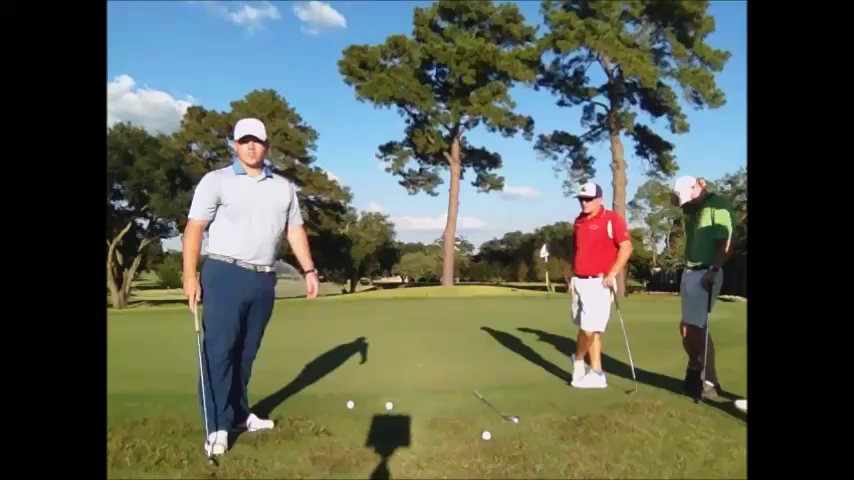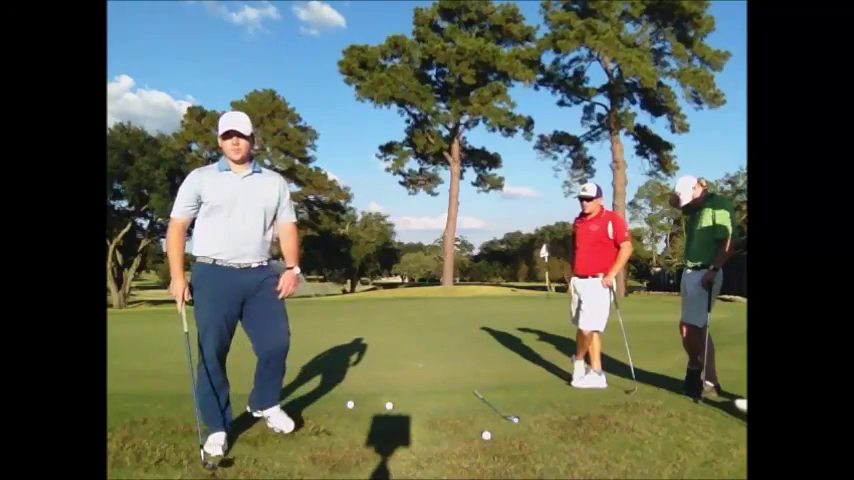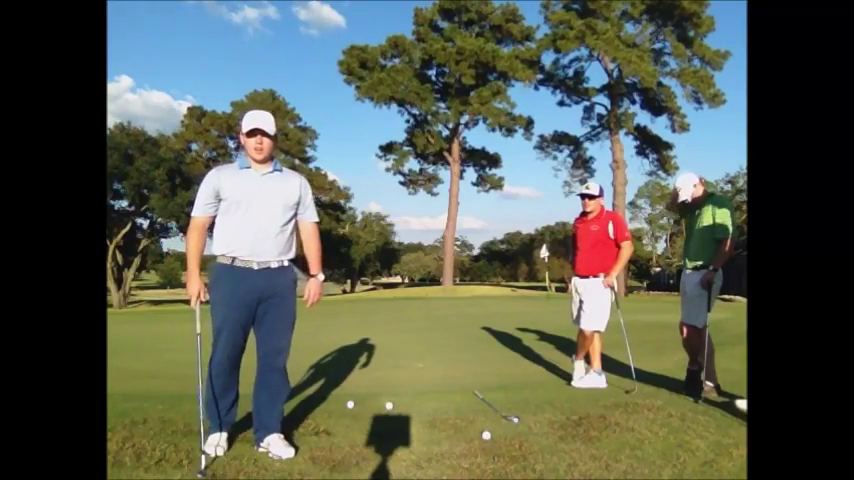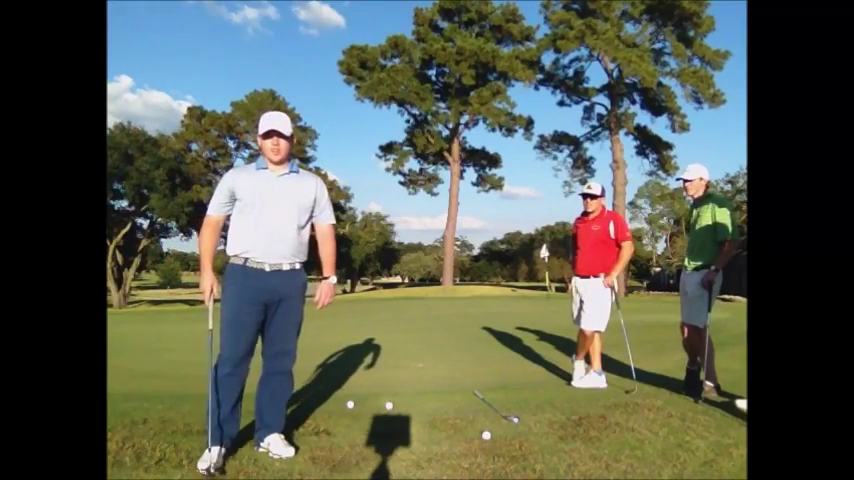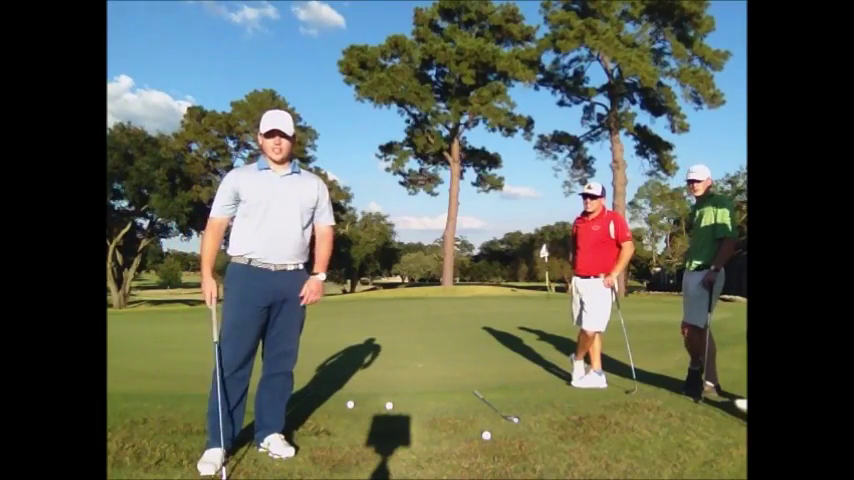
dt=0.5s
person 1, frame 1
left shoulder: (284, 187)
right shoulder: (216, 181)
left elbow: (295, 230)
right elbow: (194, 228)
left wrist: (309, 270)
right wrist: (190, 275)
left hip: (263, 278)
right hip: (224, 273)
left knee: (246, 351)
right knee: (220, 349)
left ankle: (238, 412)
right ankle: (218, 426)
person 1, frame 2
left shoulder: (275, 182)
right shoulder: (199, 179)
left elbow: (287, 227)
right elbow: (177, 227)
left wrist: (292, 268)
right wrist: (177, 276)
left hip: (260, 275)
right hip: (213, 275)
left knee: (276, 342)
right knee: (212, 353)
left ankle: (265, 402)
right ankle: (217, 427)
person 1, frame 3
left shoulder: (296, 182)
right shoulder: (220, 177)
left elbow: (309, 229)
right elbow: (198, 226)
left wrist: (316, 275)
right wrist: (193, 274)
left hip: (279, 278)
right hip: (232, 275)
left knee: (274, 358)
right knee: (225, 355)
left ankle: (268, 432)
right ankle: (219, 428)
person 1, frame 4
left shoulder: (312, 183)
right shoulder: (236, 177)
left elbow: (325, 231)
right elbow: (212, 224)
left wrist: (329, 276)
right wrist: (206, 270)
left hip: (289, 280)
right hip: (244, 276)
left knee: (280, 359)
right knee: (232, 358)
left ankle: (270, 432)
right ankle: (218, 440)
person 1, frame 5
left shoulder: (313, 184)
right shoulder: (238, 178)
left elbow: (324, 231)
right elbow: (215, 226)
left wrist: (318, 275)
right wrist: (207, 275)
left hip: (293, 281)
right hip: (247, 276)
left knee: (281, 361)
right knee: (233, 360)
left ankle: (270, 432)
right ankle: (218, 442)
person 2, frame 1
left shoulder: (718, 204)
right shoulder: (694, 206)
left elbow: (726, 243)
right elbow: (674, 200)
left wrist: (713, 271)
right wrist: (687, 188)
left hip: (705, 274)
right hip: (689, 272)
left knee: (692, 327)
right knee: (693, 327)
left ankle: (702, 374)
right ankle: (703, 376)
person 2, frame 2
left shoulder: (719, 204)
right shoulder: (694, 207)
left elbow: (726, 243)
right elbow: (673, 201)
left wrist: (713, 270)
right wrist: (685, 190)
left hip: (705, 274)
right hip: (689, 272)
left knee: (691, 327)
right knee: (694, 327)
left ankle: (702, 374)
right ankle: (702, 375)
person 2, frame 3
left shoulder: (719, 204)
right shoulder: (694, 206)
left elbow: (727, 243)
right elbow: (671, 206)
left wrist: (713, 270)
right wrist: (684, 195)
left hip: (705, 274)
right hip: (689, 272)
left knee: (689, 327)
right knee: (695, 328)
left ankle: (702, 374)
right ankle: (705, 378)
person 2, frame 4
left shoulder: (718, 205)
right shoulder: (694, 207)
left elbow: (730, 243)
left wrist: (714, 270)
right wrist: (686, 265)
left hip: (704, 275)
right hip: (688, 273)
left knee: (691, 328)
right knee: (696, 328)
left ankle: (701, 374)
right ankle: (708, 380)
person 2, frame 5
left shoulder: (720, 204)
right shoulder: (696, 208)
left elbow: (729, 241)
left wrist: (714, 269)
right wrist: (687, 260)
left hip: (707, 274)
right hip: (691, 273)
left knee: (690, 327)
right knee: (699, 328)
left ankle: (696, 368)
right ankle: (709, 380)
person 3, frame 1
left shoulder: (612, 219)
right shoulder: (579, 221)
left elbow: (626, 247)
left wrist: (611, 274)
right wrist: (574, 275)
left hip: (599, 283)
right hip: (579, 282)
left knee: (590, 328)
right knee: (588, 329)
left ankle: (578, 360)
right ankle: (596, 374)
person 3, frame 2
left shoulder: (612, 219)
right shoulder: (578, 222)
left elbow: (626, 248)
left wrist: (611, 274)
right wrist: (573, 273)
left hip: (598, 283)
right hip: (578, 281)
left knee: (587, 328)
right knee: (590, 329)
left ankle: (578, 361)
right ankle: (596, 374)
person 3, frame 3
left shoulder: (612, 219)
right shoulder: (578, 222)
left elbow: (627, 247)
left wrist: (612, 274)
right wrist: (574, 274)
left hip: (599, 283)
right hip: (579, 282)
left knee: (589, 328)
right knee: (590, 329)
left ankle: (578, 361)
right ankle: (596, 374)
person 3, frame 4
left shoulder: (613, 219)
right shoulder: (579, 222)
left elbow: (628, 247)
left wrist: (613, 274)
right wrist: (574, 274)
left hip: (600, 283)
right hip: (579, 281)
left knee: (589, 328)
right knee: (590, 329)
left ankle: (578, 360)
right ankle: (596, 374)
person 3, frame 5
left shoulder: (613, 219)
right shoulder: (579, 222)
left elbow: (628, 247)
left wrist: (614, 274)
right wrist: (574, 270)
left hip: (600, 283)
right hip: (579, 282)
left knee: (591, 329)
right knee: (589, 329)
left ankle: (577, 359)
right ankle: (596, 374)
